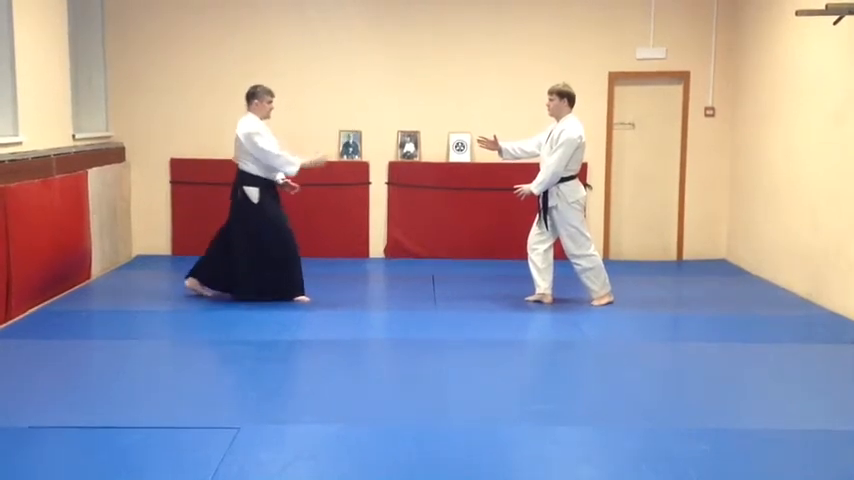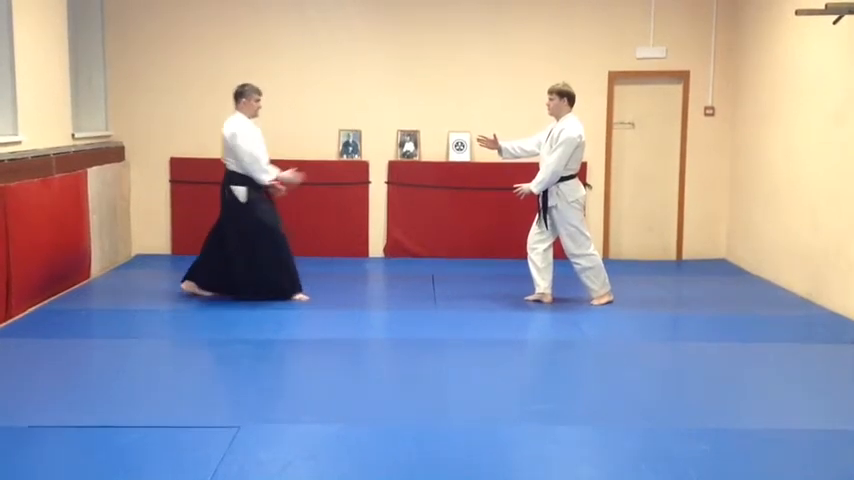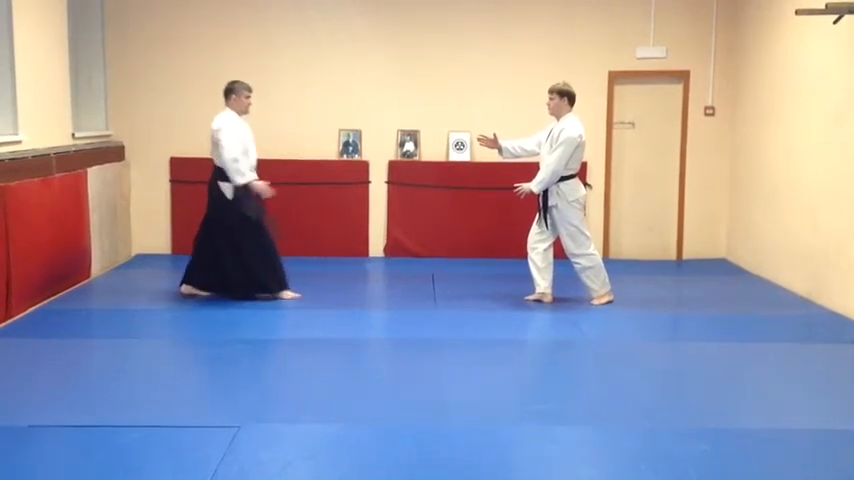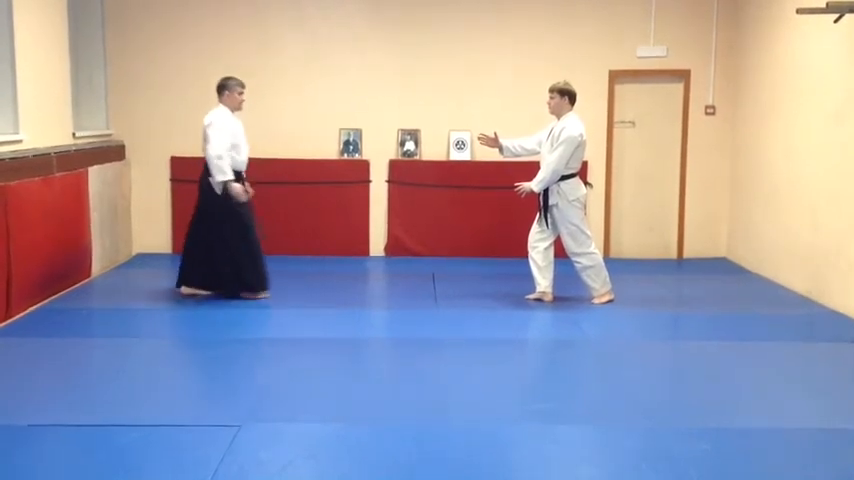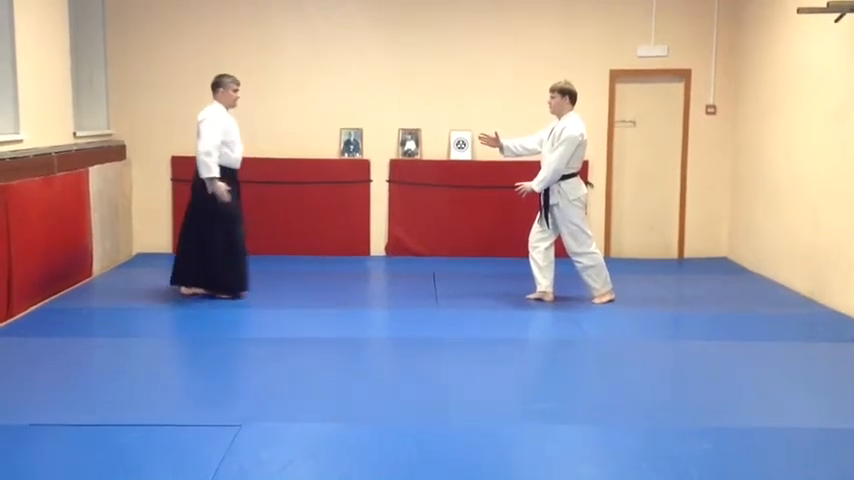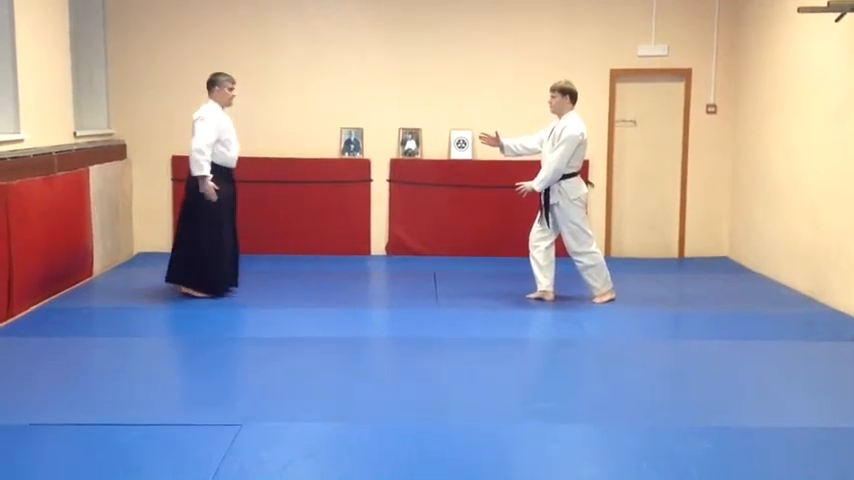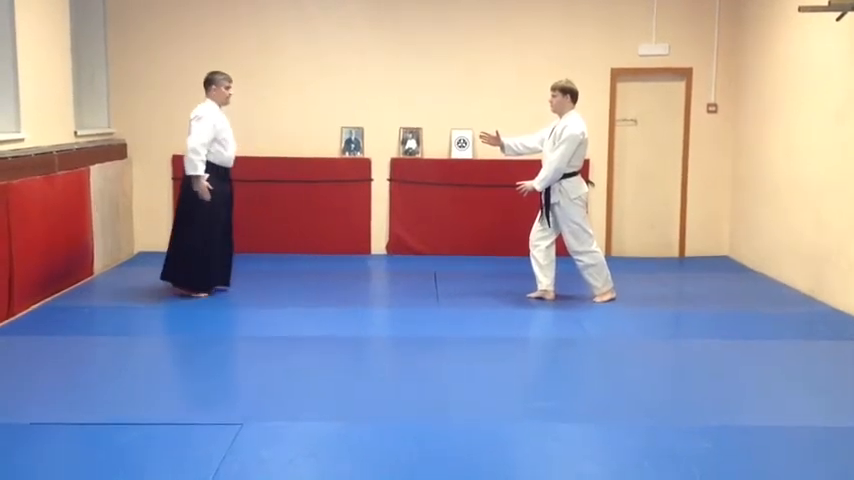
dt=0.1s
person 1, frame 1
left shoulder: (571, 131)
right shoulder: (556, 129)
left elbow: (555, 167)
right elbow: (531, 146)
left wrist: (534, 188)
right wrist: (501, 148)
left hip: (566, 196)
right hip: (553, 196)
left knee: (579, 247)
right knee: (538, 242)
left ankle: (603, 292)
right ankle: (544, 292)
person 1, frame 2
left shoulder: (571, 130)
right shoulder: (556, 128)
left elbow: (555, 166)
right elbow: (531, 145)
left wrist: (533, 187)
right wrist: (500, 147)
left hip: (565, 195)
right hip: (553, 195)
left knee: (579, 246)
right knee: (538, 241)
left ankle: (603, 292)
right ankle: (544, 291)
person 1, frame 3
left shoulder: (571, 130)
right shoulder: (556, 127)
left elbow: (555, 166)
right elbow: (531, 145)
left wrist: (534, 186)
right wrist: (501, 146)
left hip: (566, 195)
right hip: (553, 195)
left knee: (579, 246)
right knee: (538, 241)
left ankle: (603, 291)
right ankle: (544, 291)
person 1, frame 4
left shoulder: (572, 129)
right shoulder: (557, 127)
left elbow: (556, 165)
right elbow: (532, 144)
left wrist: (534, 185)
right wrist: (501, 145)
left hip: (566, 194)
right hip: (554, 194)
left knee: (580, 245)
right knee: (539, 240)
left ankle: (603, 290)
right ankle: (544, 290)
person 1, frame 5
left shoulder: (572, 129)
right shoulder: (558, 126)
left elbow: (556, 164)
right elbow: (532, 143)
left wrist: (535, 185)
right wrist: (502, 145)
left hip: (567, 193)
right hip: (554, 193)
left knee: (581, 244)
right knee: (539, 240)
left ankle: (604, 290)
right ankle: (545, 290)
person 1, frame 6
left shoulder: (573, 128)
right shoulder: (558, 126)
left elbow: (557, 164)
right elbow: (533, 143)
left wrist: (535, 185)
right wrist: (502, 144)
left hip: (567, 193)
right hip: (555, 193)
left knee: (581, 244)
right knee: (540, 239)
left ankle: (604, 290)
right ankle: (545, 289)
person 1, frame 7
left shoulder: (573, 127)
right shoulder: (559, 125)
left elbow: (558, 163)
right elbow: (534, 142)
left wrist: (536, 184)
right wrist: (503, 143)
left hip: (568, 192)
right hip: (555, 192)
left knee: (582, 243)
right knee: (540, 238)
left ankle: (605, 289)
right ankle: (546, 289)
person 2, frame 1
left shoulder: (254, 126)
right shoulder: (251, 129)
left elbow: (266, 159)
right elbow: (272, 156)
left wrist: (281, 180)
right wrist: (305, 163)
left hip: (255, 190)
right hip: (254, 192)
left knee: (235, 238)
right knee: (279, 239)
left ankle: (201, 279)
right ankle: (289, 290)
person 2, frame 2
left shoulder: (245, 125)
right shoulder: (239, 127)
left elbow: (254, 160)
right elbow: (253, 160)
left wrist: (271, 181)
right wrist: (281, 176)
left hip: (244, 189)
right hip: (242, 191)
left knee: (227, 237)
right knee: (270, 238)
left ankle: (198, 282)
right ankle: (288, 290)
person 2, frame 3
left shoulder: (234, 122)
right shoulder: (226, 124)
right elbow: (232, 159)
left wrist: (254, 182)
right wrist: (252, 183)
left hip: (234, 187)
right hip: (229, 188)
left knee: (216, 235)
right knee: (252, 234)
left ankle: (195, 283)
right ankle: (273, 287)
person 2, frame 4
left shoulder: (229, 118)
right shoulder: (219, 119)
right elbow: (217, 154)
left wrist: (239, 181)
right wrist: (230, 184)
left hip: (228, 182)
right hip: (220, 185)
left knee: (210, 234)
right knee: (238, 233)
left ankle: (194, 283)
right ankle: (249, 286)
person 2, frame 5
left shoulder: (223, 116)
right shoulder: (213, 116)
right elbow: (206, 151)
right wrist: (215, 181)
left hip: (223, 179)
right hip: (214, 181)
left knee: (205, 233)
right knee: (224, 233)
left ankle: (192, 282)
right ankle: (224, 286)
person 2, frame 6
left shoulder: (219, 114)
right shoulder: (209, 115)
right elbow: (200, 148)
right wrist: (203, 180)
left hip: (220, 179)
right hip: (211, 181)
left knee: (220, 233)
right knee: (209, 233)
left ankle: (196, 282)
right ankle: (196, 284)
person 2, frame 7
left shoulder: (216, 113)
right shoulder: (206, 114)
right elbow: (195, 148)
right wrist: (197, 179)
left hip: (217, 179)
right hip: (207, 180)
left knee: (217, 232)
right knee: (201, 233)
left ankle: (210, 281)
right ankle: (189, 284)
